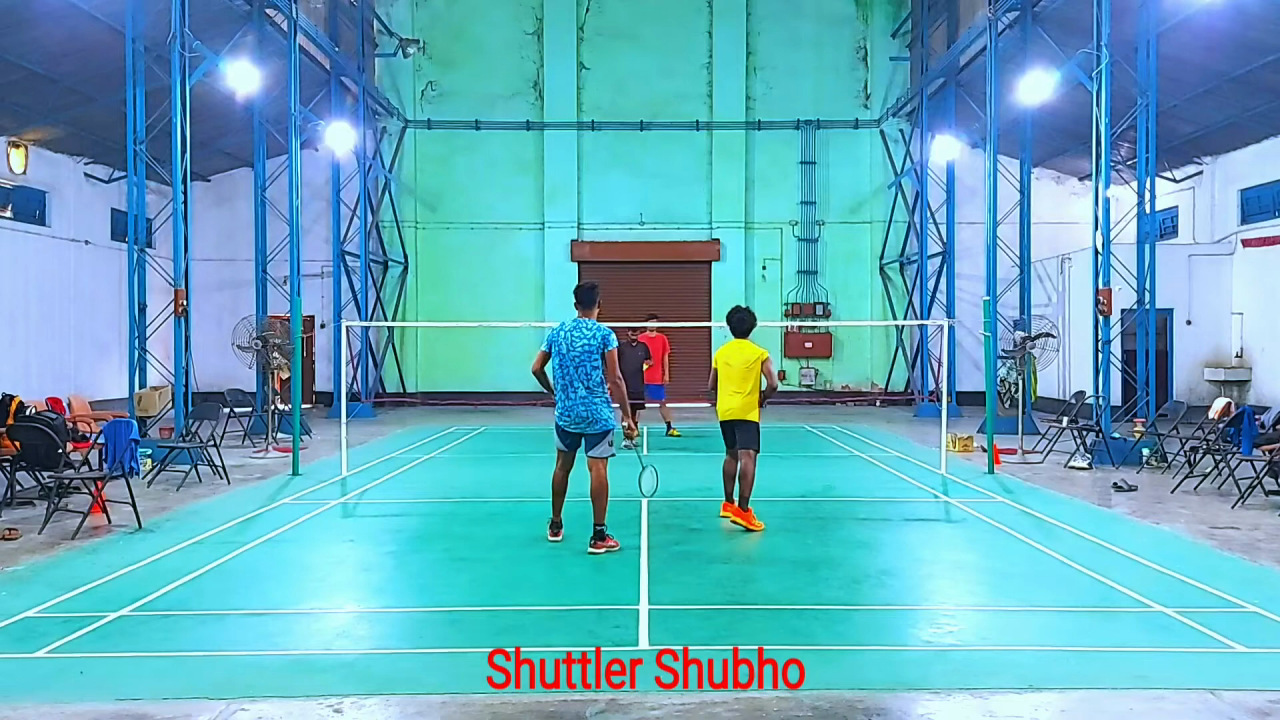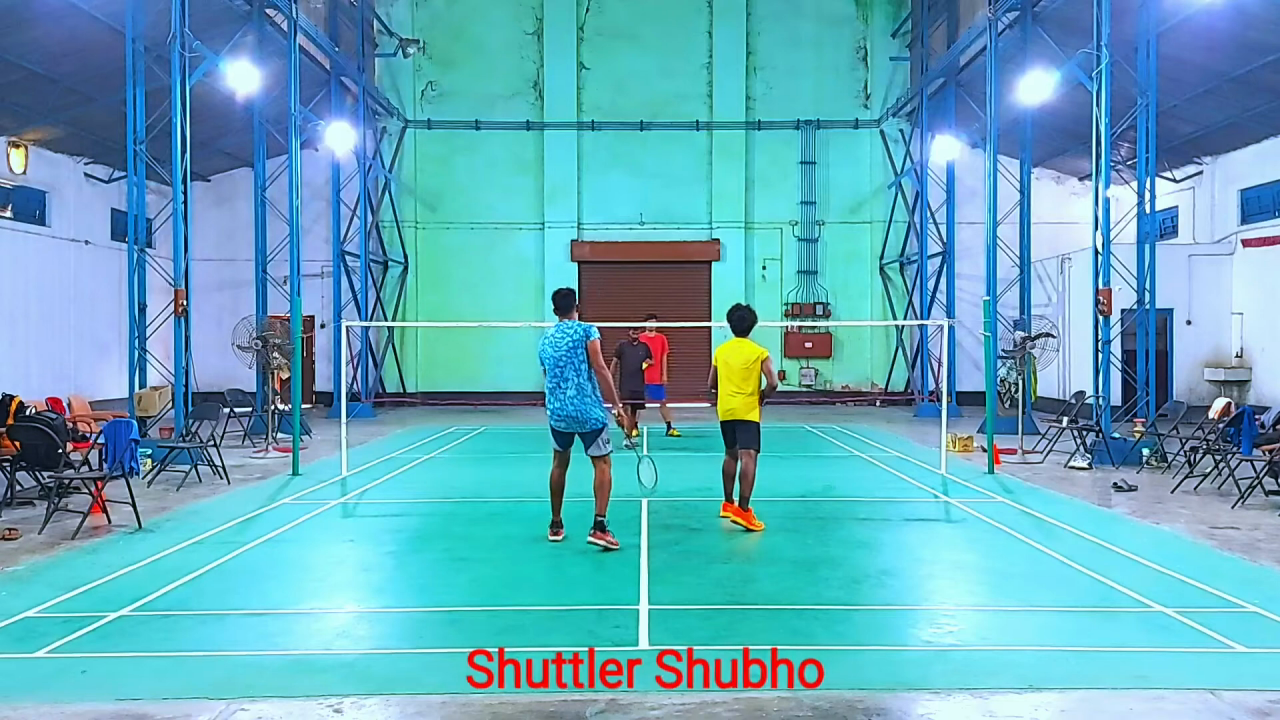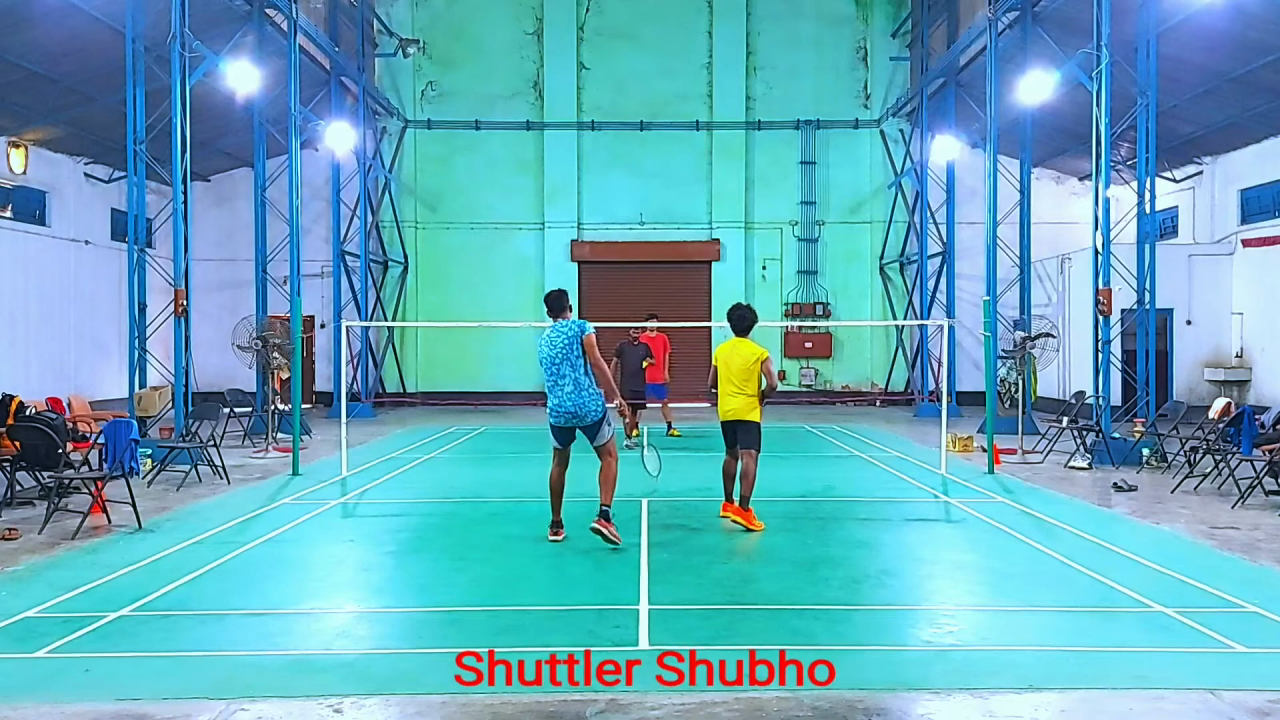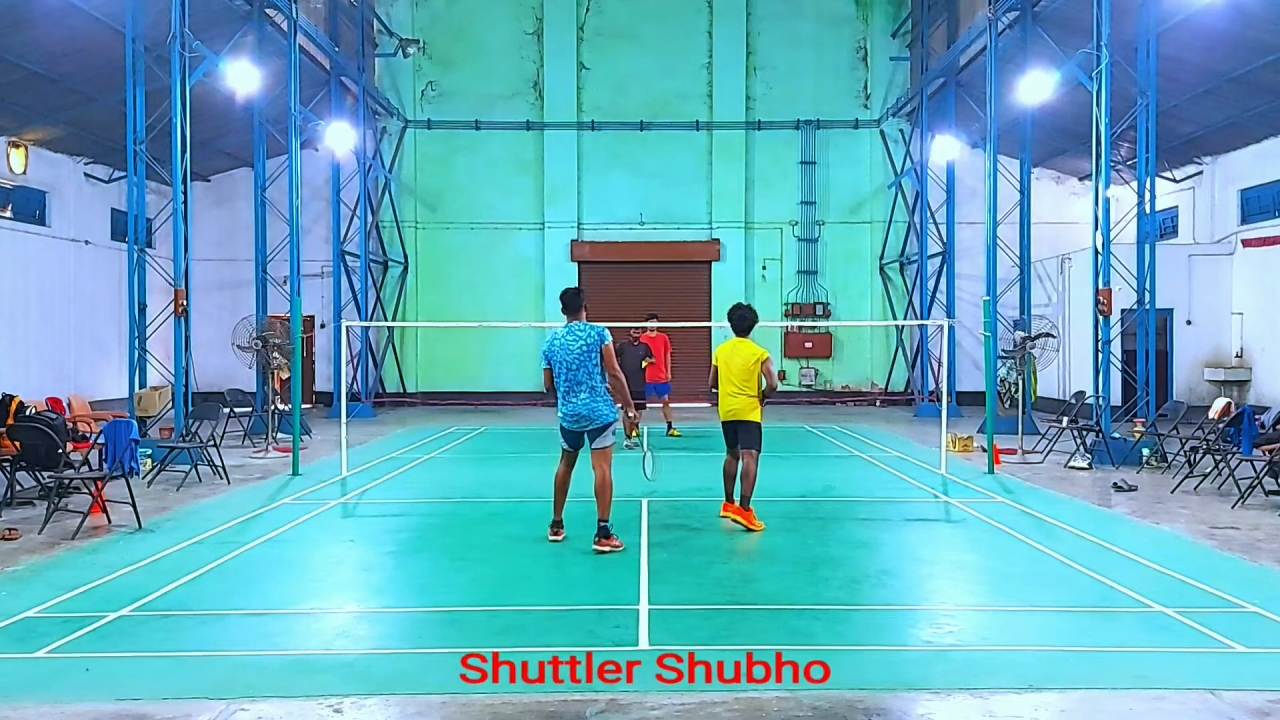
dt=0.3s
person 1, frame 1
left shoulder: (557, 332)
right shoulder: (605, 334)
left elbow: (537, 369)
right elbow: (615, 379)
left wrist: (554, 392)
right wrist: (627, 416)
left hip: (565, 413)
right hip: (597, 412)
left knee: (562, 466)
right knee: (598, 470)
left ankle: (555, 525)
right ankle: (599, 536)
person 1, frame 2
left shoulder: (545, 340)
right shoulder: (586, 330)
right elbow: (599, 368)
right wrist: (616, 405)
left hip: (557, 412)
right hip: (589, 410)
left knee: (559, 465)
right knee: (602, 465)
left ankle: (556, 525)
right ankle: (599, 527)
person 1, frame 3
left shoulder: (543, 342)
right shoulder: (581, 327)
right elbow: (596, 362)
right wrist: (616, 396)
left hip: (557, 410)
right hip: (589, 406)
left knee: (559, 464)
right knee: (609, 458)
left ankle: (556, 525)
right ankle: (604, 515)
person 1, frame 4
left shoulder: (551, 341)
right shoulder: (599, 333)
left elbow: (549, 385)
right elbow: (614, 373)
right wrist: (629, 407)
left hip: (568, 413)
right hip: (600, 410)
left knee: (565, 465)
right knee: (602, 468)
left ankle: (556, 525)
right ankle: (603, 534)
person 2, frame 1
left shoulder: (720, 352)
right shoulder: (759, 353)
left elbow: (711, 386)
right elbow: (773, 384)
right wrist: (762, 398)
left hip: (724, 411)
right hip: (746, 412)
left knee: (732, 454)
right knee: (748, 457)
left ankle: (728, 503)
right ankle: (742, 510)
person 2, frame 2
left shoulder: (720, 351)
right shoulder: (759, 352)
left elbow: (712, 384)
right elbow: (772, 383)
right wrist: (761, 397)
left hip: (725, 411)
right hip: (747, 411)
left knee: (731, 455)
right knee: (748, 457)
left ankle: (728, 504)
right ankle: (743, 510)
person 2, frame 3
left shoulder: (720, 350)
right shoulder: (759, 353)
left elbow: (712, 384)
right elbow: (772, 384)
right wrist: (762, 397)
left hip: (726, 411)
right hip: (748, 411)
left knee: (731, 455)
right knee: (749, 457)
left ankle: (728, 504)
right ankle: (743, 510)
person 2, frame 4
left shoulder: (721, 350)
right shoulder: (760, 353)
left elbow: (713, 383)
right elbow: (772, 385)
right wrist: (762, 397)
left hip: (727, 411)
right hip: (749, 411)
left knee: (732, 454)
right knee: (750, 457)
left ankle: (729, 504)
right ankle: (744, 509)
